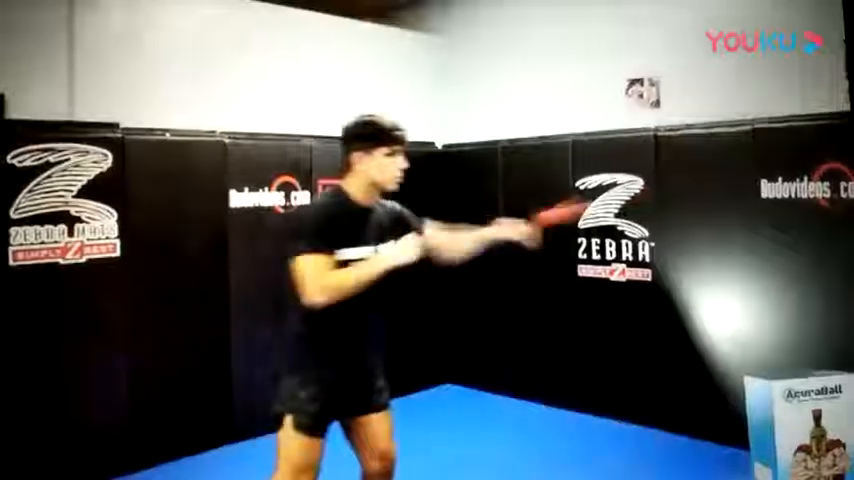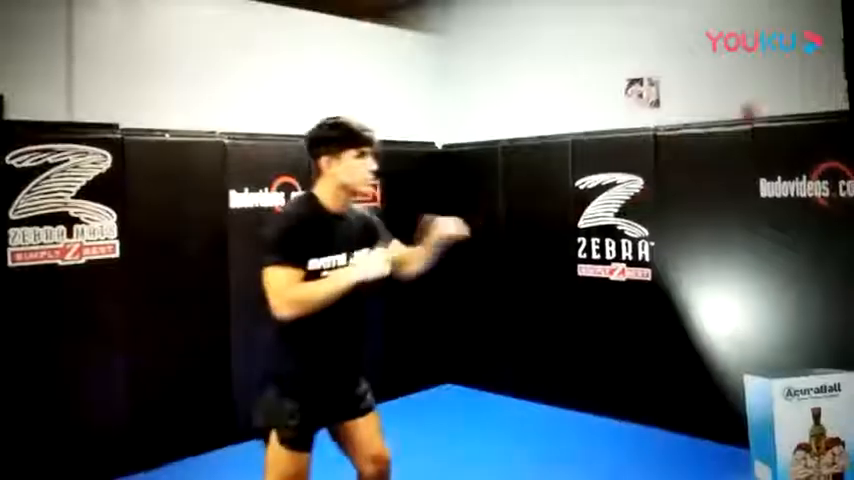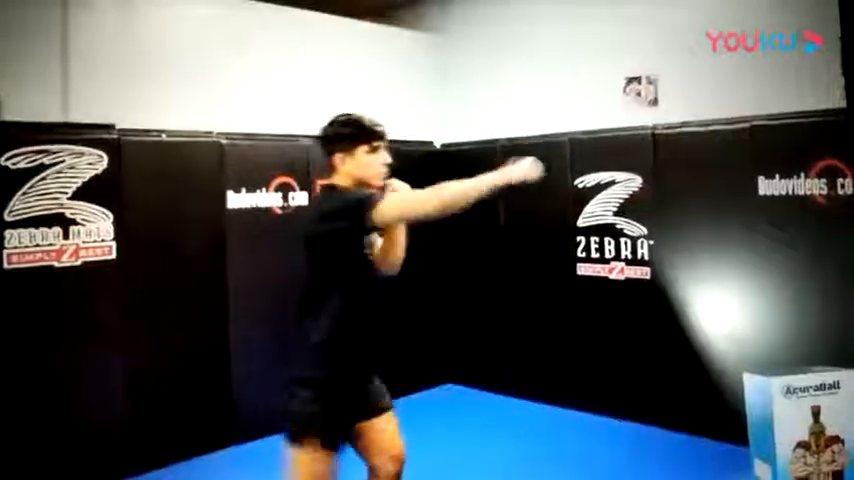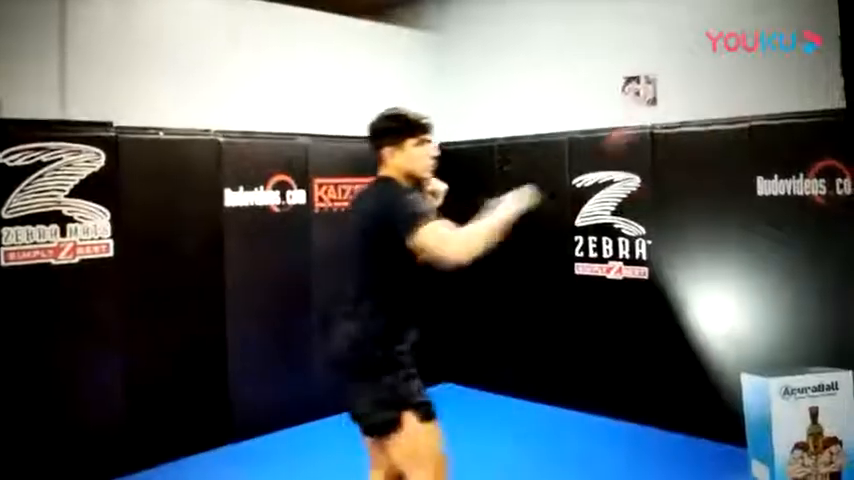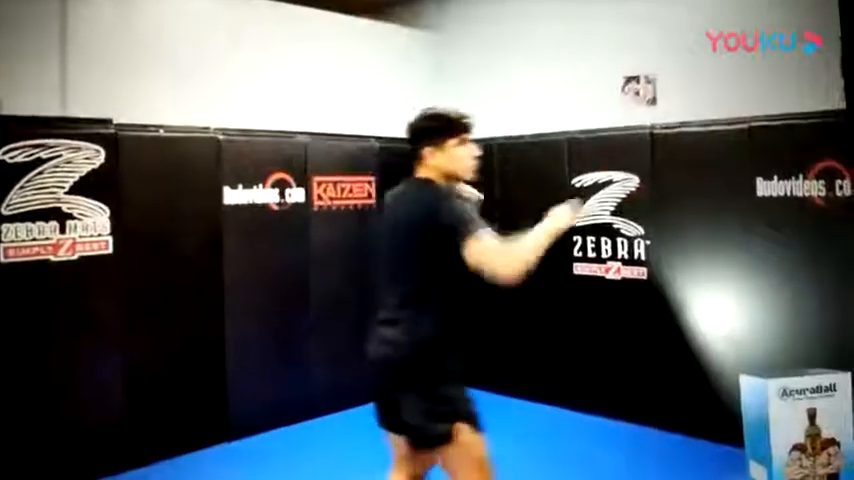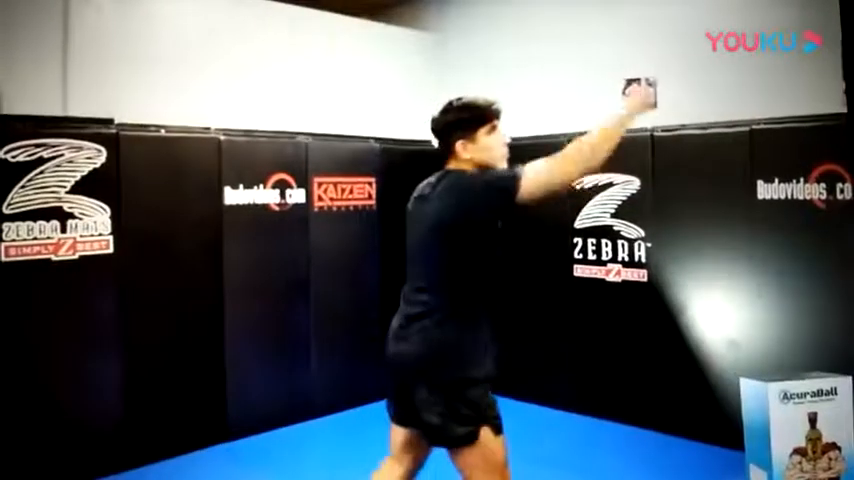
dt=0.3s
person 1, frame 1
left shoulder: (390, 216)
right shoulder: (320, 215)
left elbow: (448, 246)
right elbow: (316, 291)
left wrist: (499, 231)
right wrist: (387, 259)
left hip: (363, 364)
right hip: (313, 367)
person 1, frame 2
left shoulder: (362, 222)
right shoulder: (291, 225)
left elbow: (406, 265)
right elbow: (285, 304)
left wrist: (435, 239)
right wrist: (357, 272)
left hip: (345, 374)
right hip: (296, 378)
person 1, frame 3
left shoulder: (351, 207)
right shoulder: (337, 206)
left elbow: (386, 265)
right elbow: (429, 203)
left wrist: (398, 215)
right wrist: (507, 173)
left hip: (353, 364)
right hip: (322, 368)
person 1, frame 4
left shoulder: (376, 200)
right shoulder: (396, 201)
right elbow: (455, 251)
left wrist: (430, 209)
right wrist: (506, 209)
left hip: (373, 349)
right hip: (379, 353)
person 1, frame 5
left shoulder: (399, 200)
right shoulder: (441, 207)
right elbow: (506, 267)
right wrist: (554, 223)
left hip: (392, 350)
right hip: (425, 359)
person 1, frame 6
left shoulder: (427, 192)
right shoulder: (478, 190)
right elbow: (566, 167)
right wrist: (629, 110)
left hip: (409, 346)
right hip: (449, 358)
